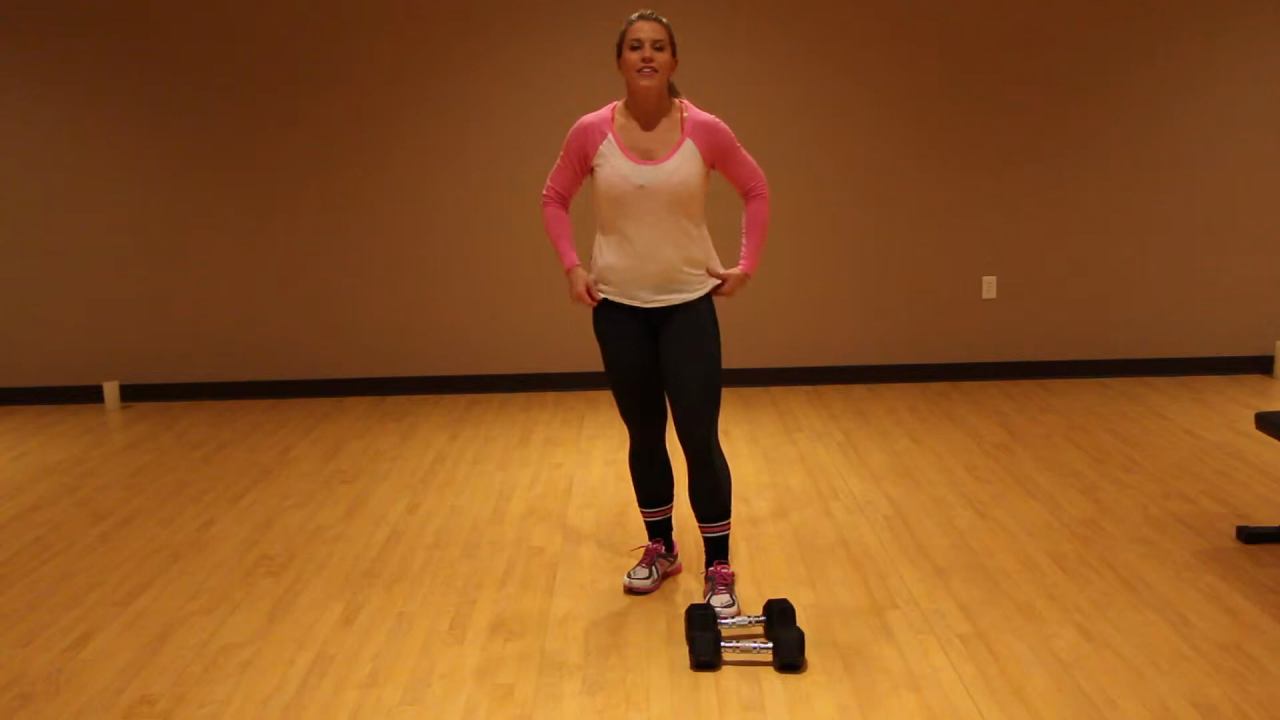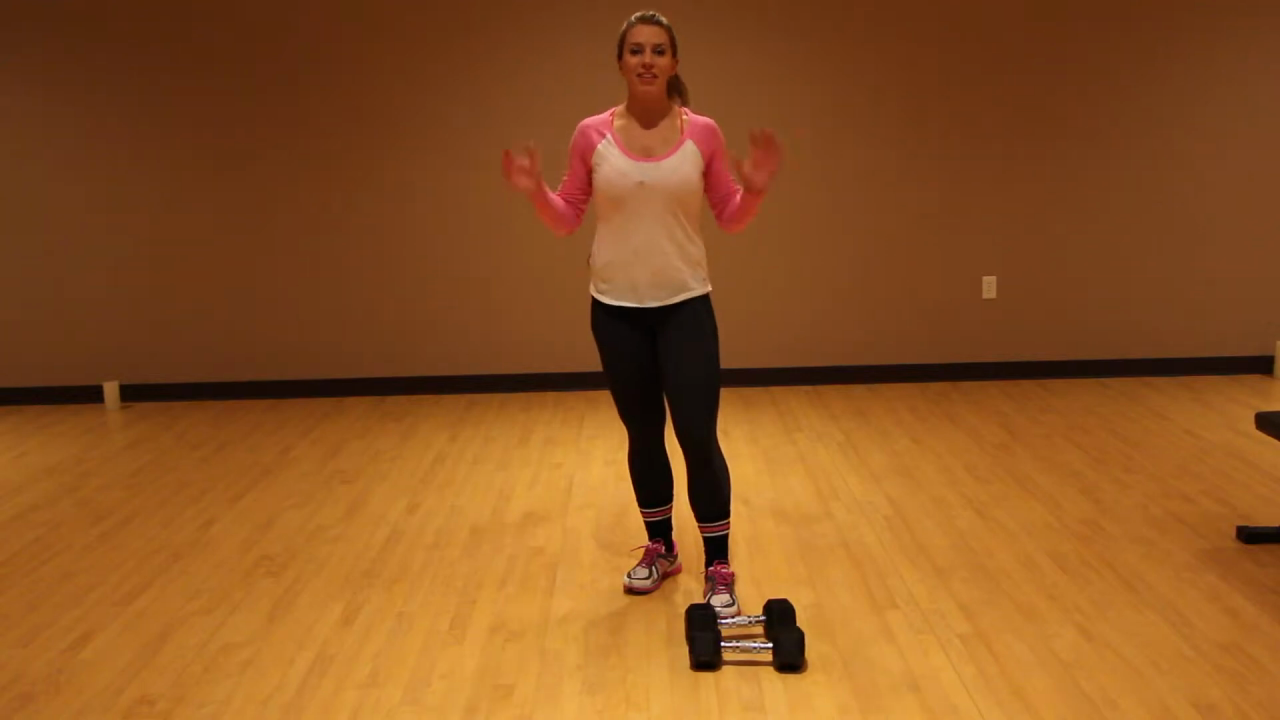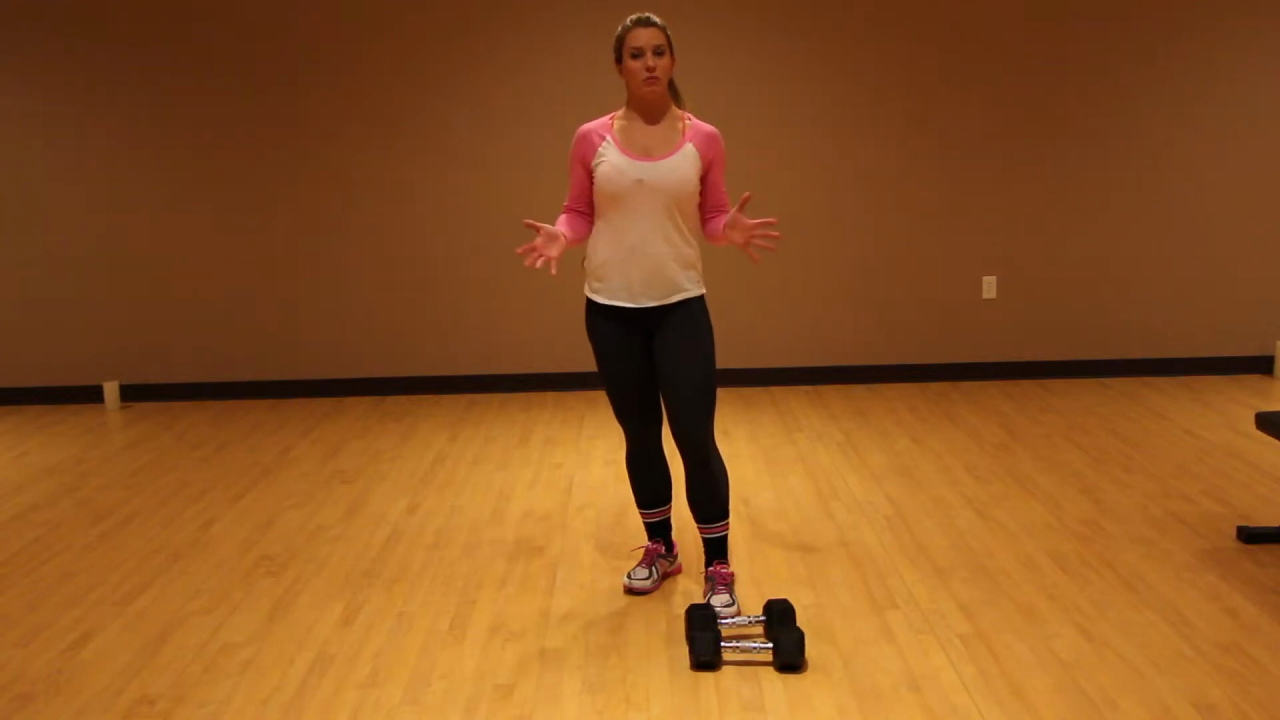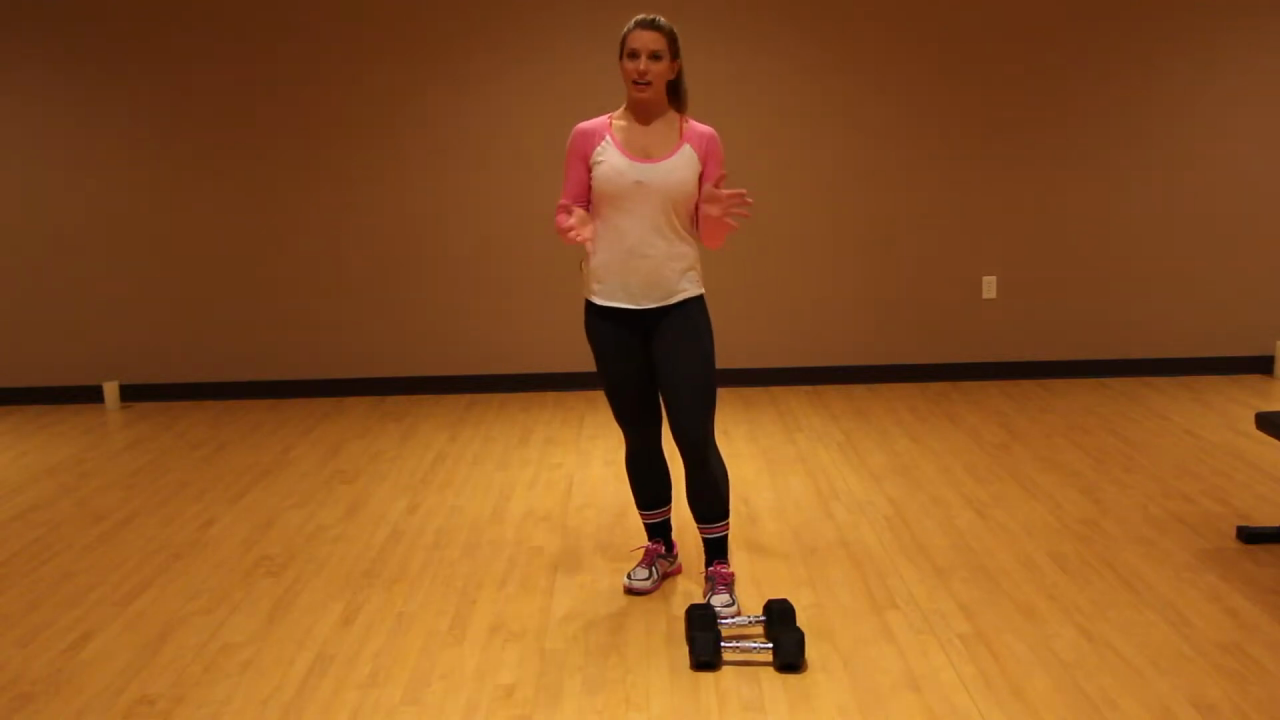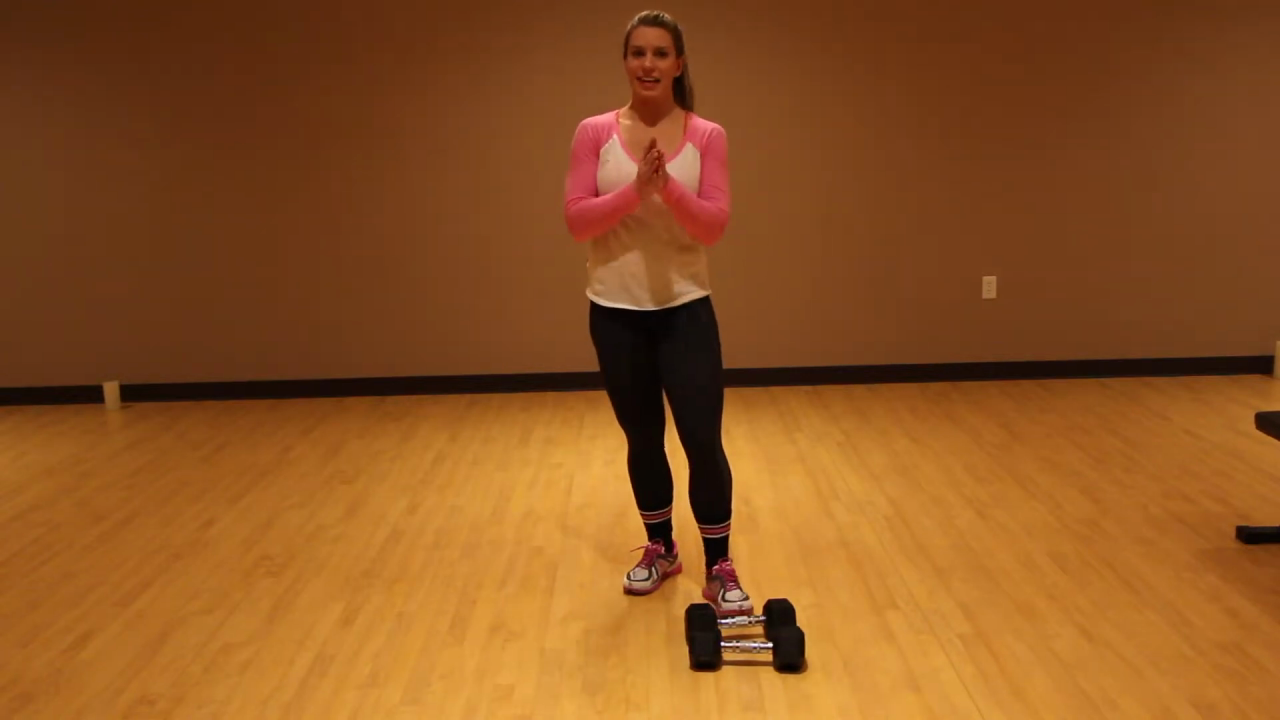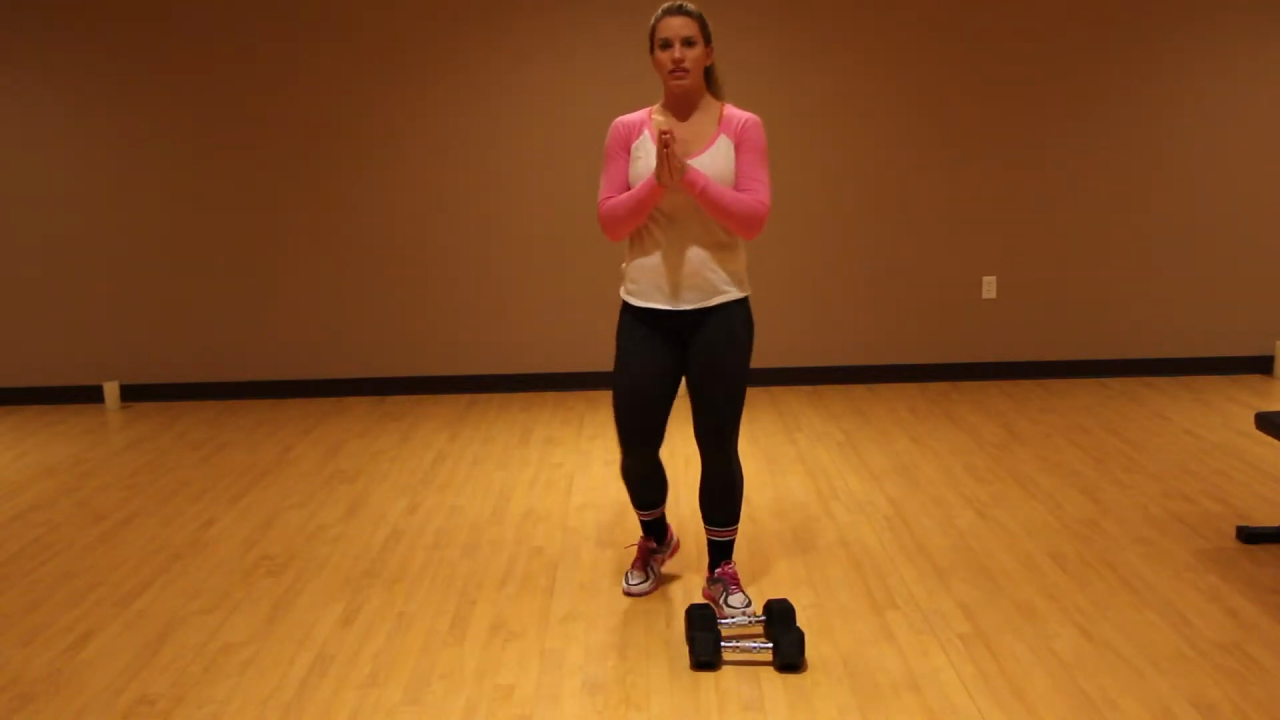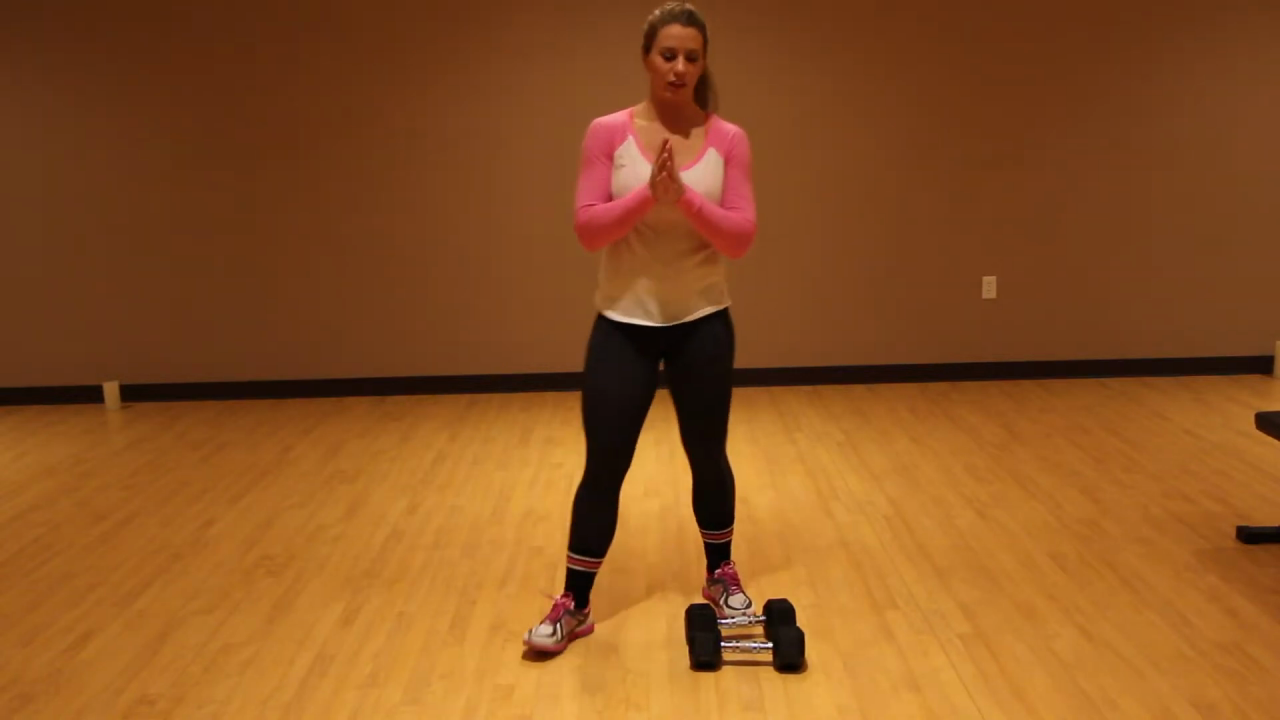
dt=0.5s
person 1, frame 1
left shoulder: (705, 129)
right shoulder: (590, 131)
left elbow: (757, 191)
right elbow: (554, 198)
left wrist: (745, 265)
right wrist: (572, 265)
left hip: (688, 304)
right hip: (619, 307)
left knee: (699, 437)
right knee: (644, 435)
left ankle: (719, 568)
right ankle: (660, 549)
person 1, frame 2
left shoulder: (703, 133)
right shoulder: (591, 134)
left elbow: (730, 217)
right elbow: (567, 219)
left wrist: (754, 187)
right wrist: (535, 190)
left hip: (685, 306)
right hip: (616, 309)
left knee: (699, 437)
right knee: (642, 435)
left ankle: (718, 567)
right ankle: (660, 549)
person 1, frame 3
left shoulder: (704, 138)
right shoulder: (591, 138)
left elbow: (712, 221)
right elbow: (579, 216)
left wrist: (734, 229)
right wrist: (558, 237)
left hip: (680, 307)
right hip: (611, 309)
left knee: (696, 438)
right knee: (640, 436)
left ankle: (718, 568)
right ankle: (660, 549)
person 1, frame 4
left shoulder: (702, 140)
right shoulder: (588, 136)
left elbow: (713, 238)
right elbow: (566, 212)
left wrist: (716, 216)
right wrist: (572, 226)
left hip: (678, 307)
right hip: (610, 308)
left knee: (696, 438)
right knee: (639, 437)
left ankle: (718, 568)
right ankle: (660, 548)
person 1, frame 5
left shoulder: (707, 136)
right shoulder: (593, 132)
left elbow: (714, 226)
right elbow: (577, 220)
left wrist: (666, 186)
right wrist: (636, 187)
left hip: (685, 307)
right hip: (616, 310)
left knee: (703, 440)
right knee: (642, 438)
left ankle: (720, 568)
right ankle: (660, 550)
person 1, frame 6
left shoulder: (743, 127)
right shoulder: (627, 130)
left elbow: (754, 218)
right elbow: (611, 223)
left wrist: (689, 176)
right wrist: (657, 180)
left hip: (719, 309)
right hip: (646, 308)
left knee: (718, 448)
right knee: (637, 445)
left ankle: (721, 571)
right ankle: (656, 539)
person 1, frame 7
left shoulder: (729, 140)
right shoulder: (608, 131)
left elbow: (742, 238)
right elbow: (588, 230)
left wrist: (684, 194)
right wrist: (647, 194)
left hip: (701, 322)
right hip: (623, 323)
left knee: (708, 456)
right knee: (603, 465)
left ankle: (720, 575)
right ankle: (574, 604)
